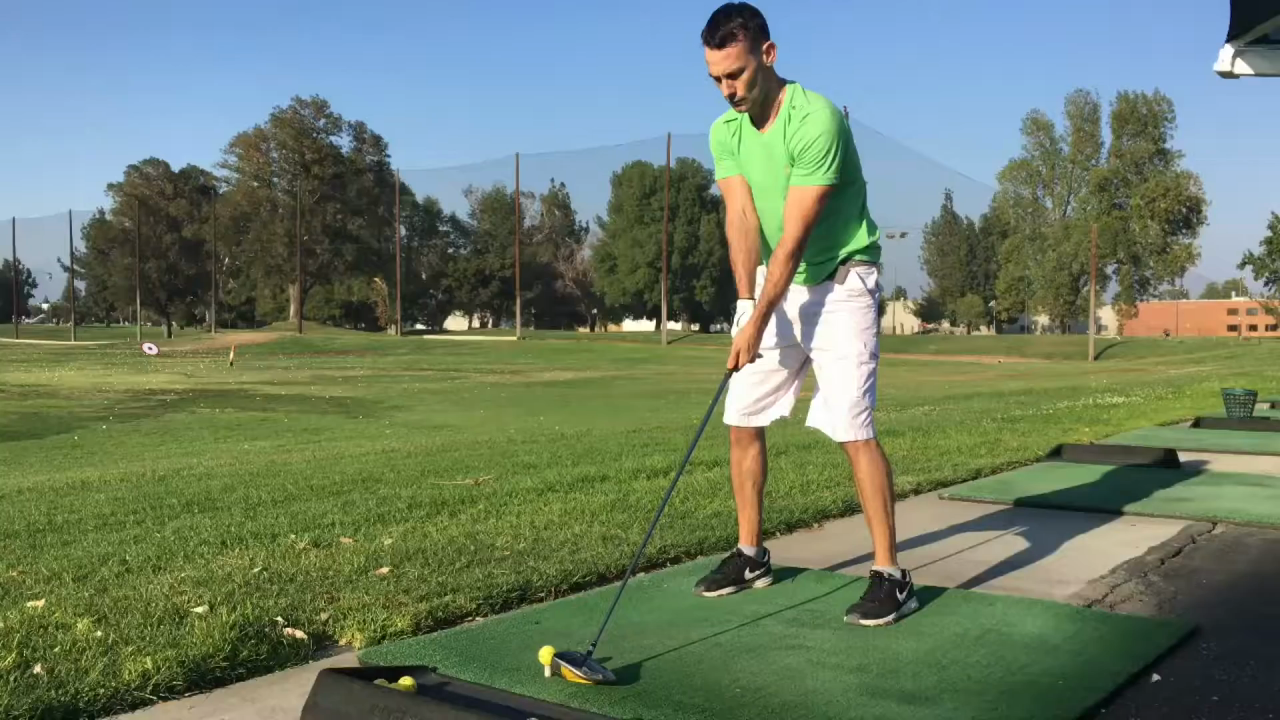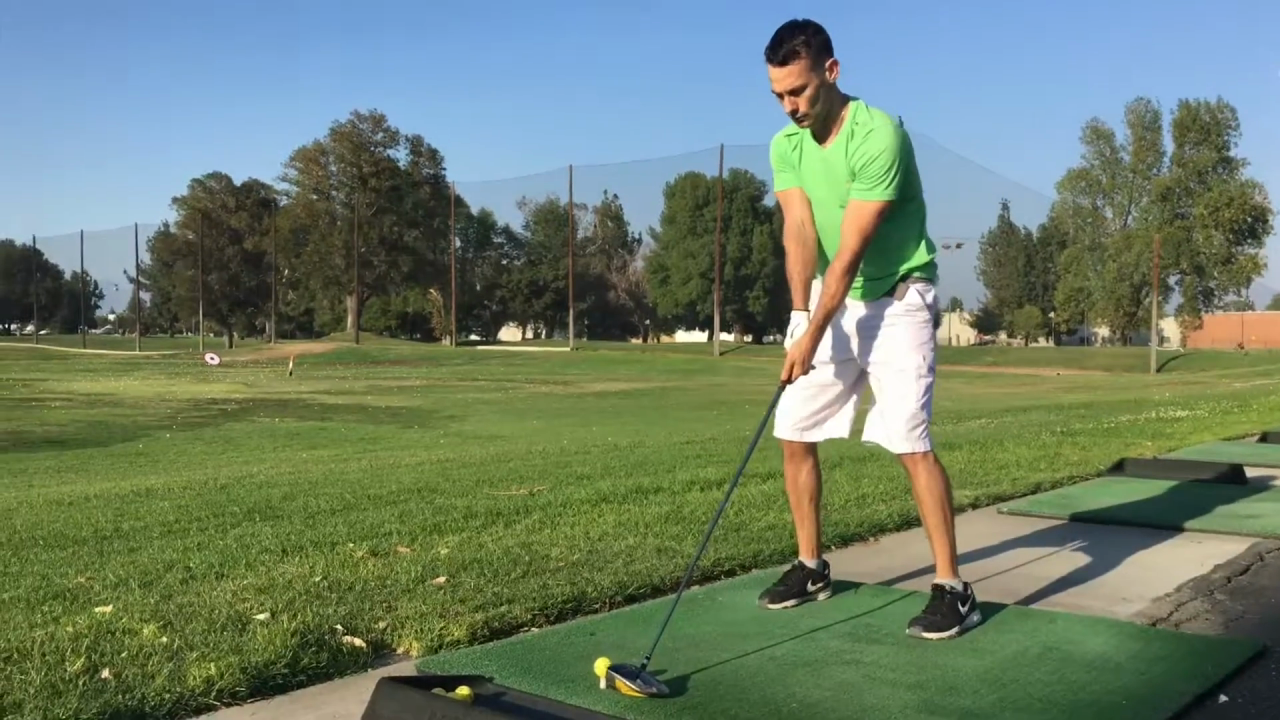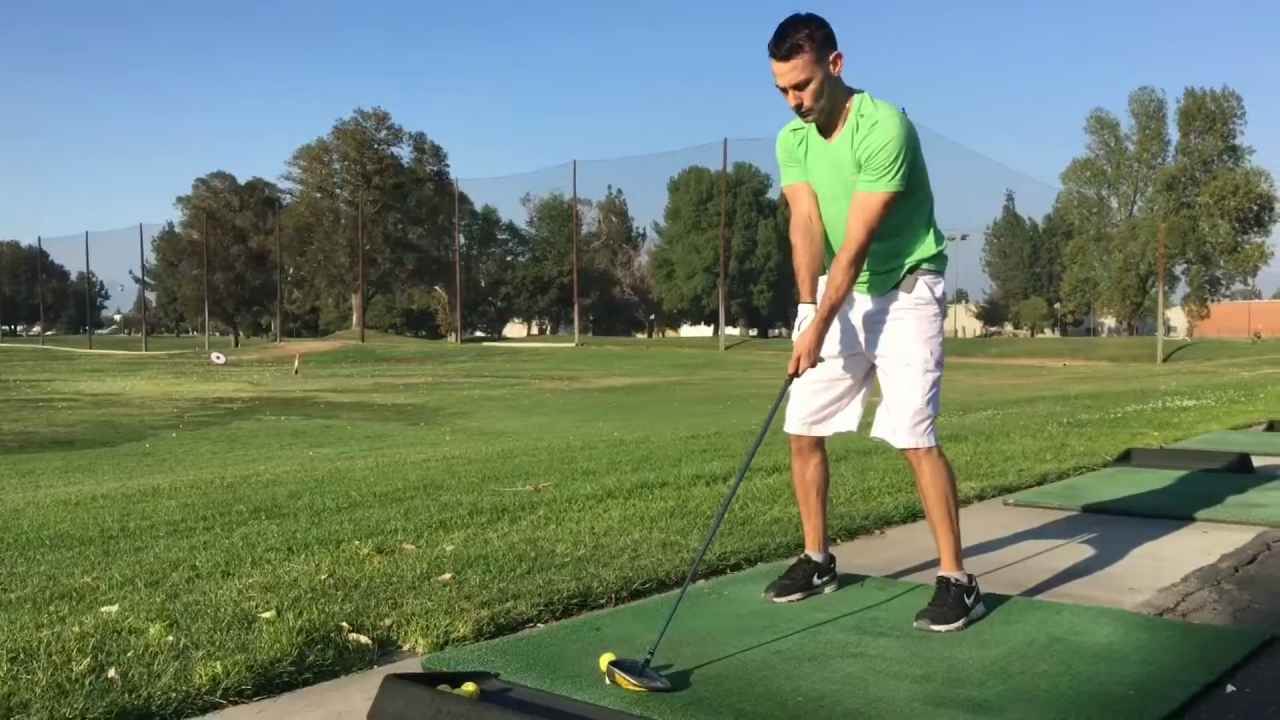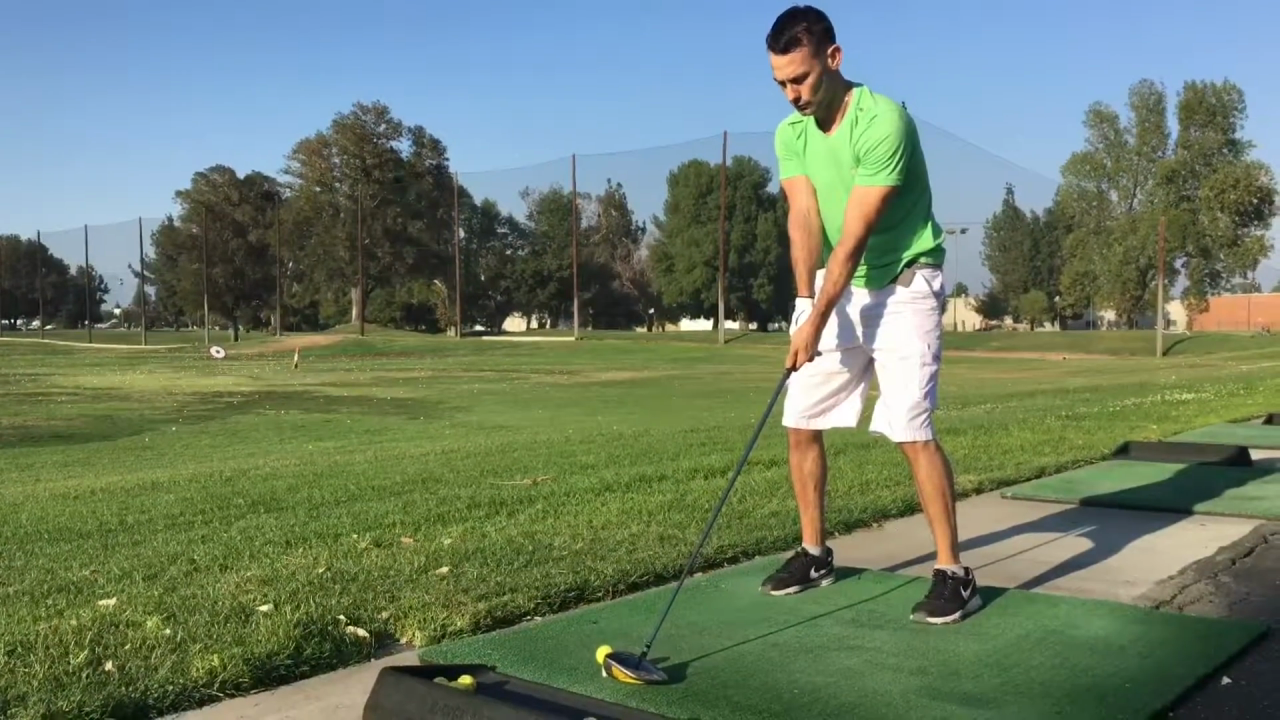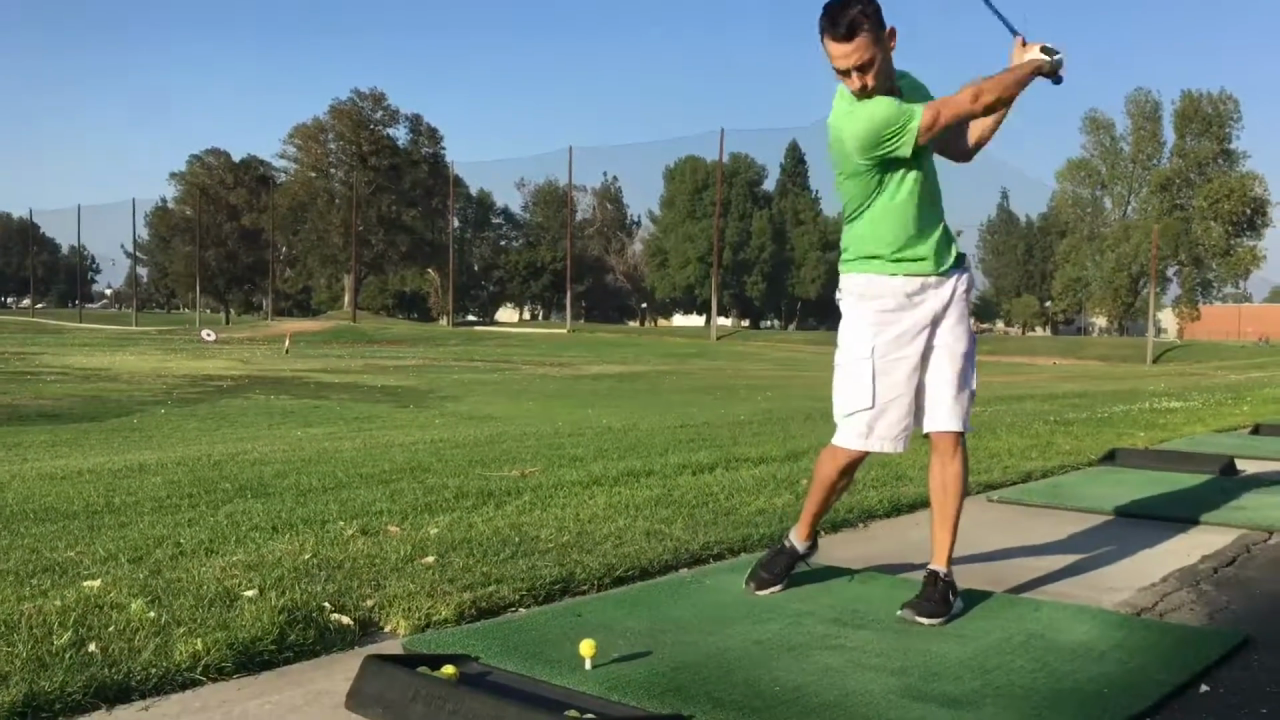
dt=1s
person 1, frame 1
left shoulder: (817, 119)
right shoulder: (725, 131)
left elbow: (794, 236)
right elbow: (742, 221)
left wrist: (757, 323)
right wrist: (745, 305)
left hip: (838, 285)
right hip: (773, 287)
left knee: (852, 428)
right knee: (742, 423)
left ankle: (890, 575)
right ankle: (751, 554)
person 1, frame 2
left shoulder: (879, 136)
right shoulder: (785, 145)
left elbow: (850, 252)
right elbow: (799, 232)
left wrist: (811, 334)
right wrist: (798, 317)
left hip: (895, 300)
right hip: (830, 299)
left knee: (910, 442)
right knee: (794, 437)
left ankle: (951, 588)
right ankle: (810, 566)
person 1, frame 3
left shoulder: (884, 128)
right shoulder: (791, 140)
left elbow: (856, 243)
right elbow: (806, 226)
left wrist: (818, 326)
right wrist: (807, 308)
left hip: (904, 293)
right hip: (837, 295)
left knee: (914, 435)
right knee: (803, 430)
left ankle: (956, 579)
right ankle: (817, 559)
person 1, frame 4
left shoulder: (883, 122)
right shoulder: (790, 134)
left elbow: (854, 236)
right elbow: (804, 220)
left wrist: (815, 320)
right wrist: (805, 302)
left hip: (902, 288)
right hip: (835, 289)
left knee: (911, 429)
right knee: (801, 425)
left ankle: (953, 573)
right ankle: (814, 553)
person 1, frame 5
left shoulder: (901, 94)
right shoulder: (858, 123)
left elbow: (960, 145)
right elbow: (966, 106)
left wrist: (1018, 77)
right wrist: (1031, 64)
left hip: (946, 283)
right hip: (882, 293)
left knee: (949, 433)
right knee: (856, 441)
left ankle: (940, 574)
right ankle: (798, 540)
